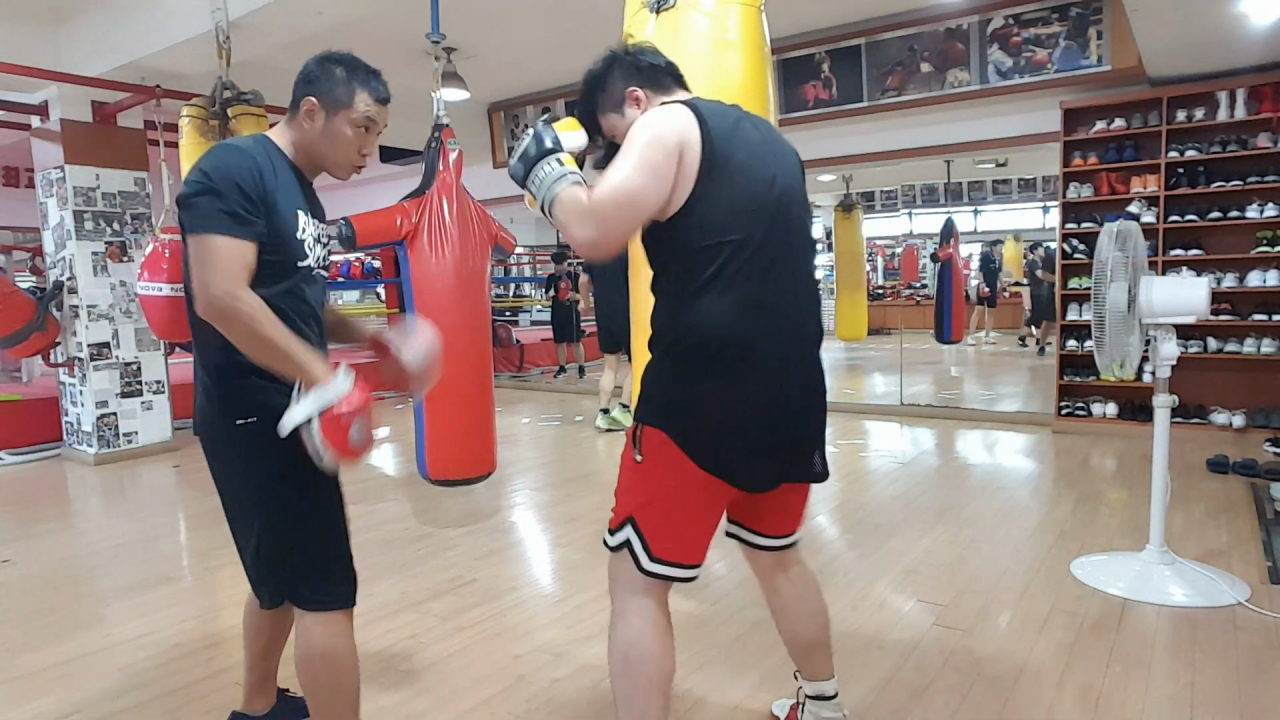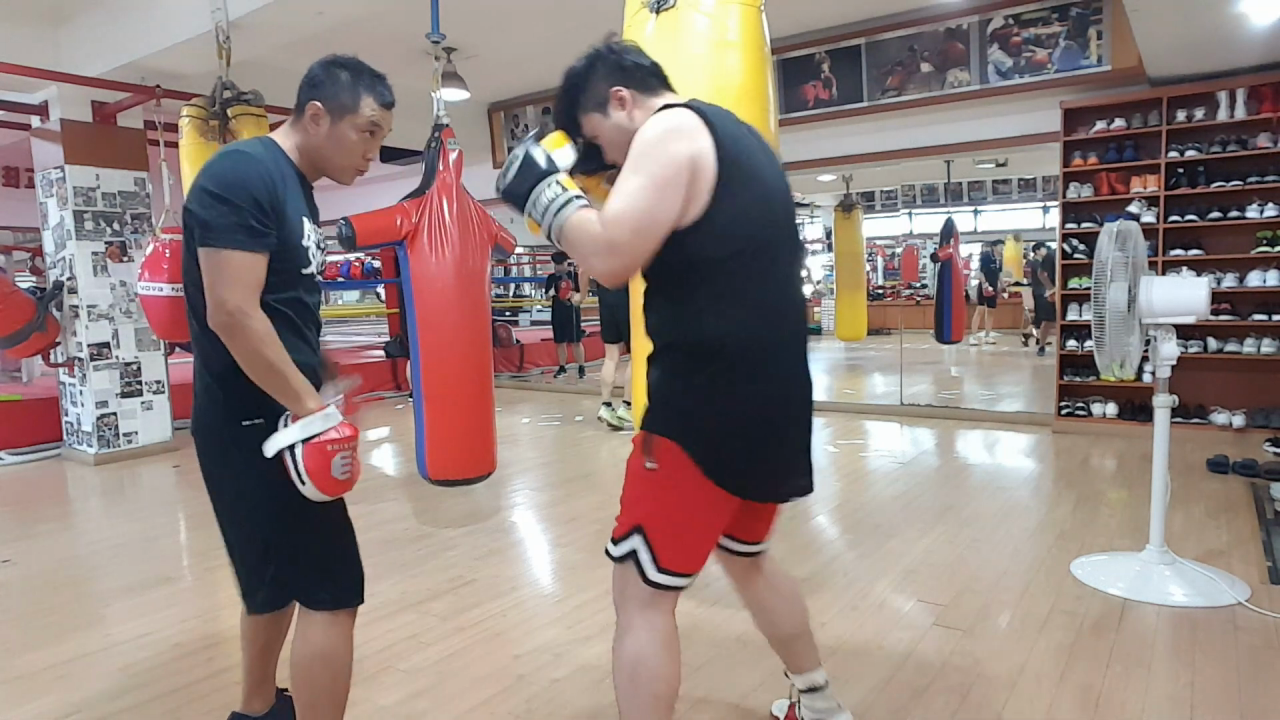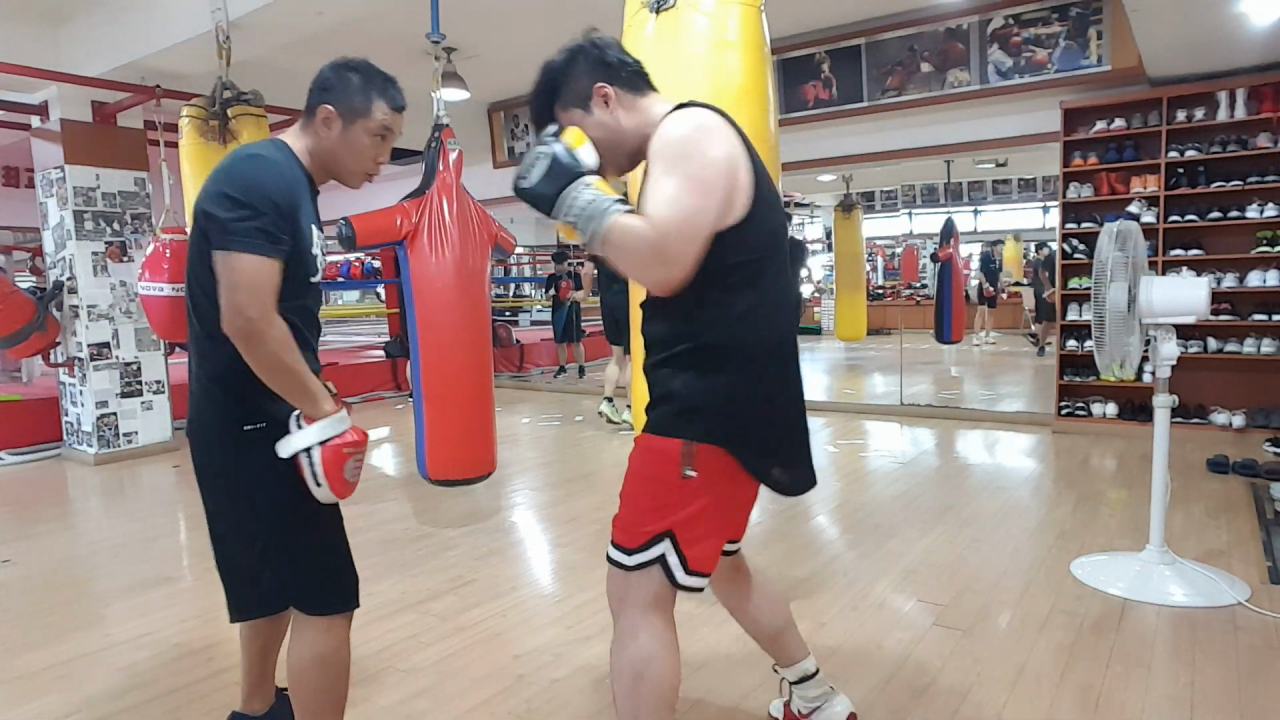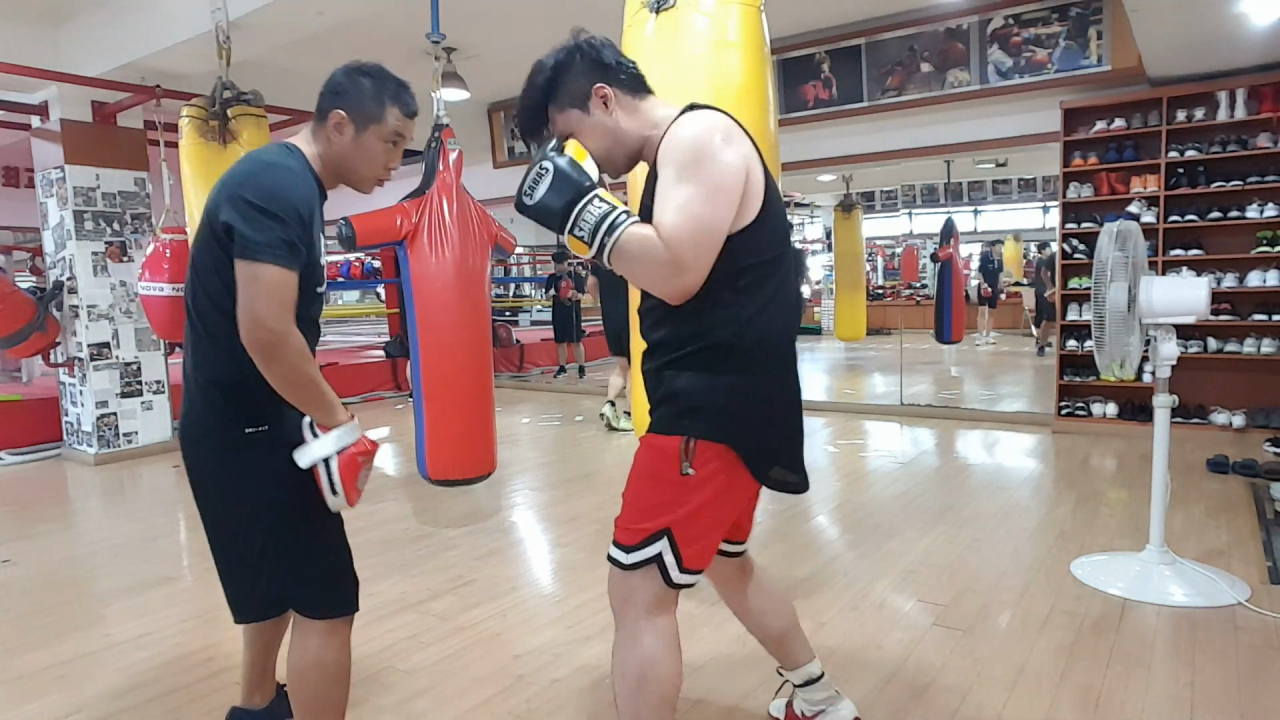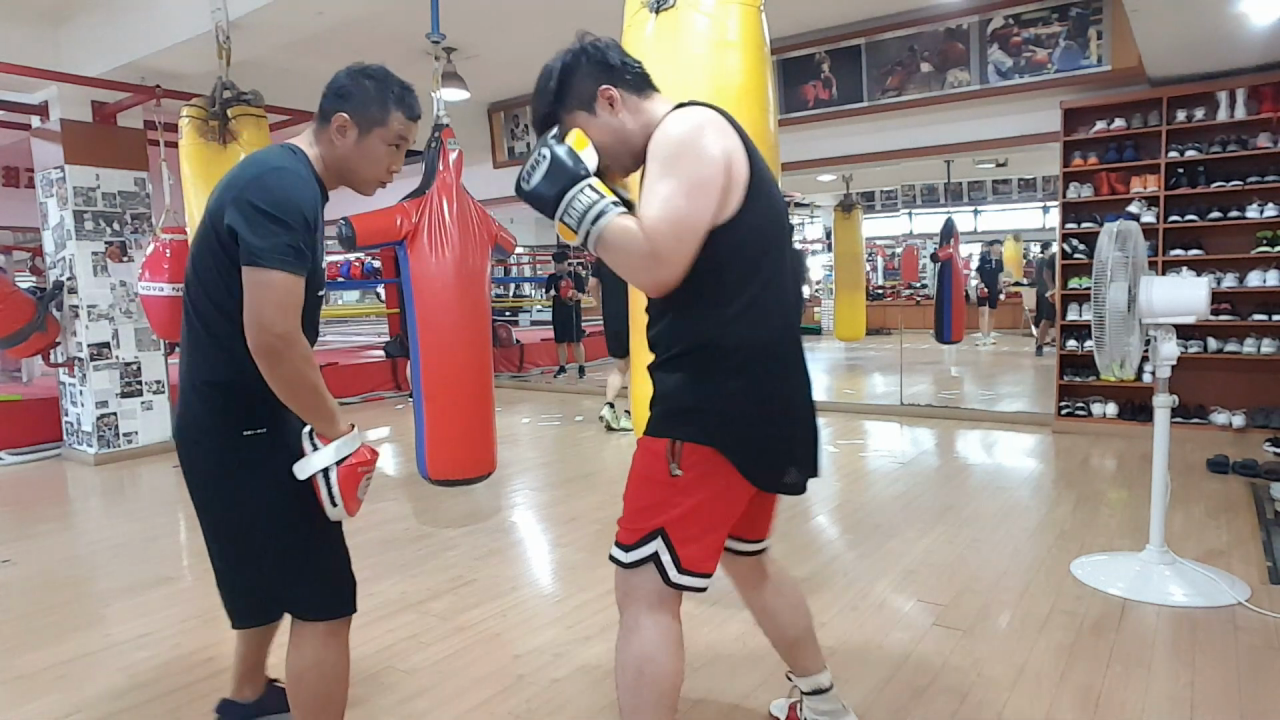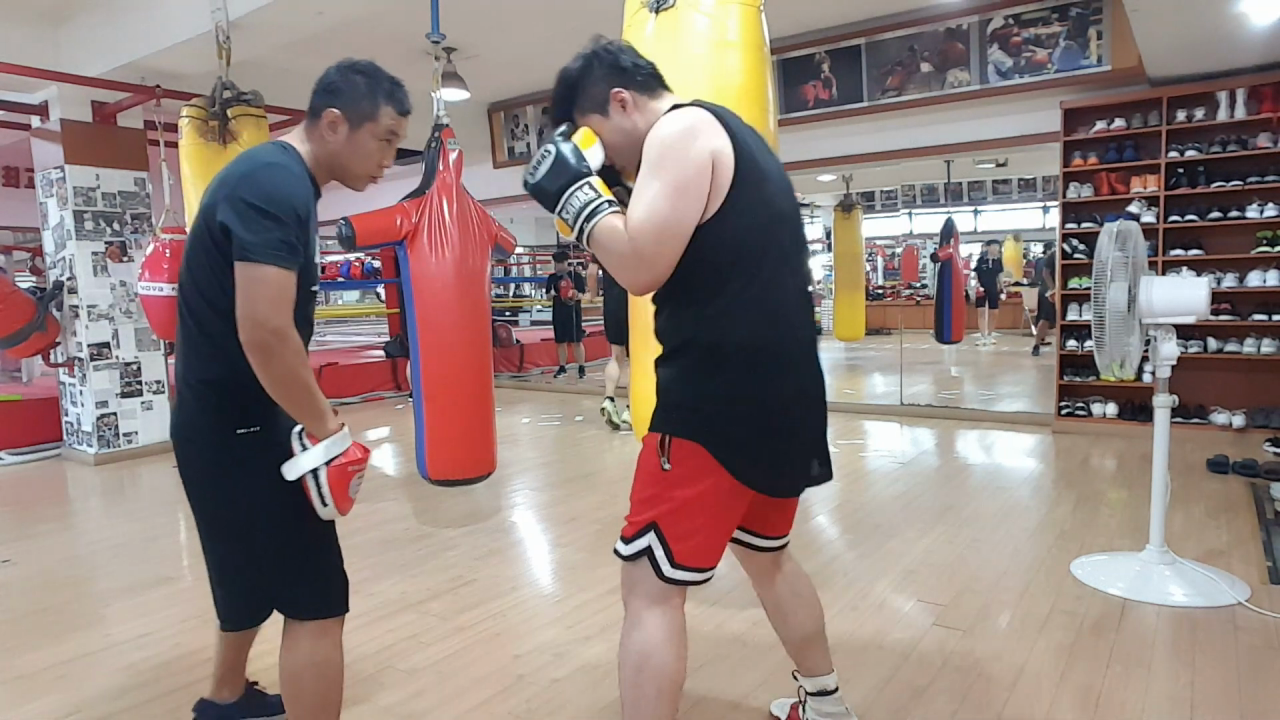
dt=0.1s
person 1, frame 1
left shoulder: (668, 124)
right shoulder: (767, 138)
left elbow: (592, 234)
left wrist: (546, 169)
left hip: (701, 397)
right hip: (786, 393)
left knee: (637, 583)
right knee: (775, 556)
person 1, frame 2
left shoulder: (672, 130)
right shoulder: (739, 140)
left elbow: (610, 260)
left wrist: (543, 189)
right wrist: (604, 182)
left hip: (703, 404)
right hip: (773, 396)
left knee: (641, 593)
right knee: (744, 557)
person 1, frame 3
left shoulder: (691, 132)
right shoulder: (684, 146)
left elbow: (663, 267)
right elbow: (666, 256)
left wrist: (574, 190)
right wrist: (583, 192)
left hip: (710, 404)
right hip: (730, 399)
left knee: (637, 592)
right knee: (716, 561)
person 1, frame 4
left shoulder: (700, 135)
right shoulder: (684, 149)
left elbow: (675, 276)
right elbow: (674, 263)
left wrist: (582, 205)
right wrist: (585, 209)
left hip: (713, 405)
right hip: (730, 399)
left knee: (638, 592)
right knee: (721, 559)
person 1, frame 5
left shoulder: (686, 130)
right shoulder: (711, 137)
left elbow: (655, 269)
left wrist: (574, 193)
right wrist: (588, 194)
left hip: (713, 404)
right hip: (766, 395)
left knee: (644, 592)
right knee: (745, 557)
person 1, frame 6
left shoulder: (681, 130)
right shoulder: (731, 132)
left elbow: (641, 268)
left wrist: (575, 192)
right wrist: (594, 190)
left hip: (714, 399)
right hip: (777, 393)
left knee: (648, 587)
right knee: (765, 552)
person 2, frame 1
left shoulder: (299, 192)
right shoulder: (236, 169)
right elbow: (221, 301)
left wrist: (380, 339)
right wrist: (324, 376)
left hip: (283, 412)
right hip: (254, 415)
left knee: (282, 573)
right knee: (326, 589)
person 2, frame 2
left shoulder: (296, 192)
right shoulder: (244, 174)
right elbow: (232, 314)
left wrist: (311, 403)
right wrist: (313, 406)
left hip: (275, 417)
right hip: (255, 419)
left knee: (278, 575)
right knee: (331, 589)
person 2, frame 3
left shoulder: (288, 183)
right shoulder: (262, 177)
right elbow: (247, 319)
left wrist: (311, 398)
right wrist: (323, 409)
left hip: (254, 417)
right hip: (248, 421)
left knee: (273, 575)
right knee: (325, 596)
person 2, frame 4
left shoulder: (293, 184)
right shoulder: (276, 183)
right elbow: (265, 331)
left wrist: (316, 412)
right wrist: (335, 418)
left hip: (251, 420)
right hip: (248, 425)
left knee: (276, 575)
right knee: (326, 599)
person 2, frame 5
left shoulder: (287, 181)
right shoulder: (281, 187)
right elbow: (272, 338)
left wrist: (317, 422)
right wrist: (335, 429)
left hip: (236, 419)
right hip: (243, 425)
left knee: (267, 574)
right knee: (323, 602)
person 2, frame 6
left shoulder: (278, 178)
right shoulder: (274, 183)
right elbow: (265, 333)
left wrist: (309, 420)
right wrist: (327, 429)
left hip: (231, 417)
right hip: (239, 423)
left knee: (260, 573)
right knee: (316, 601)
